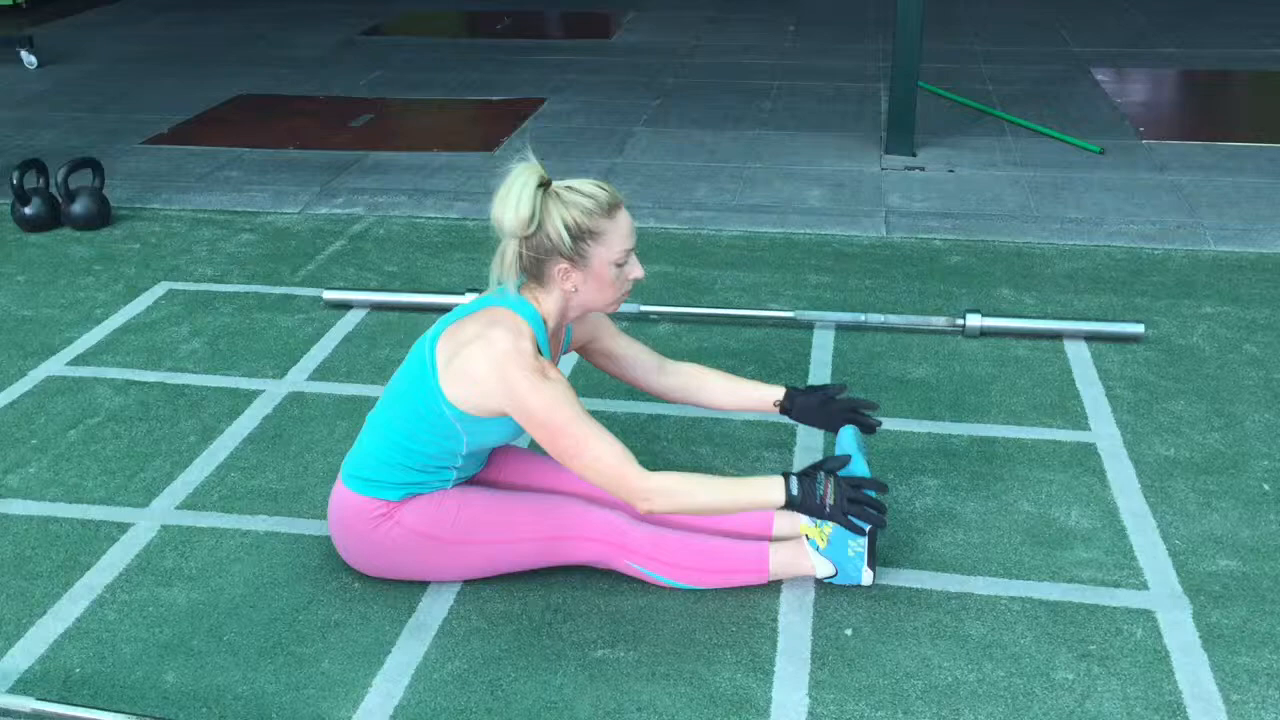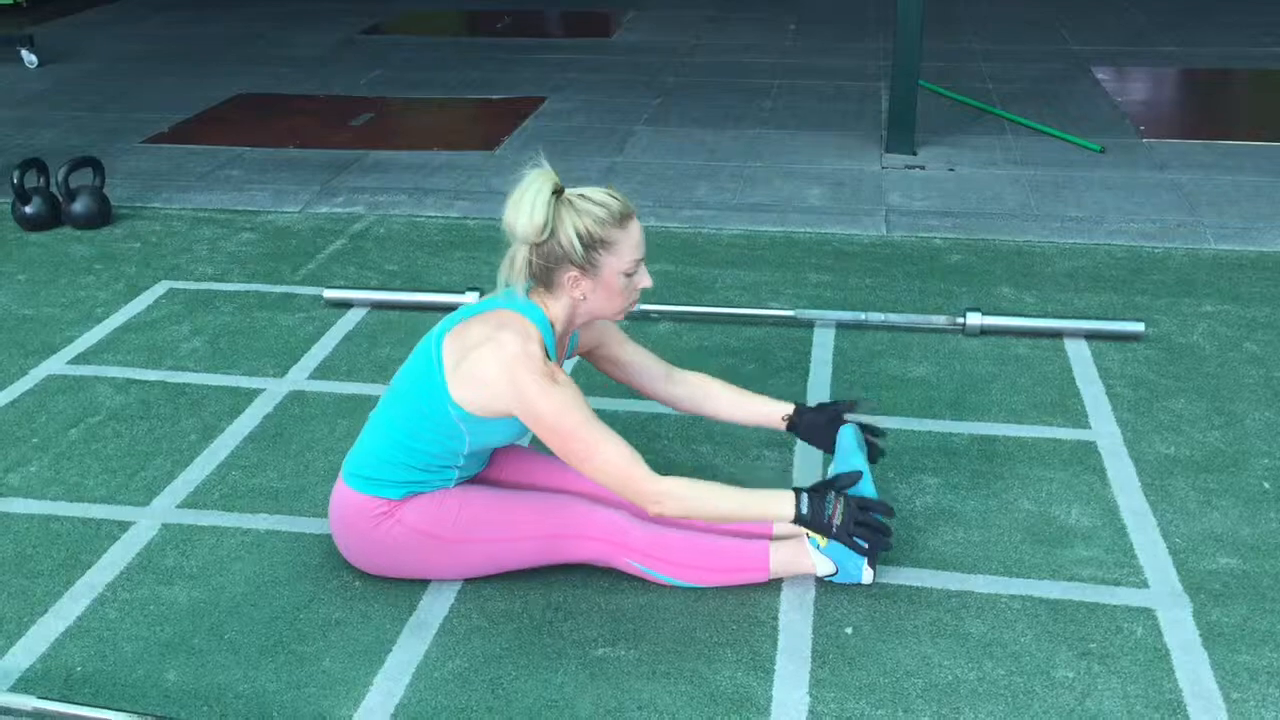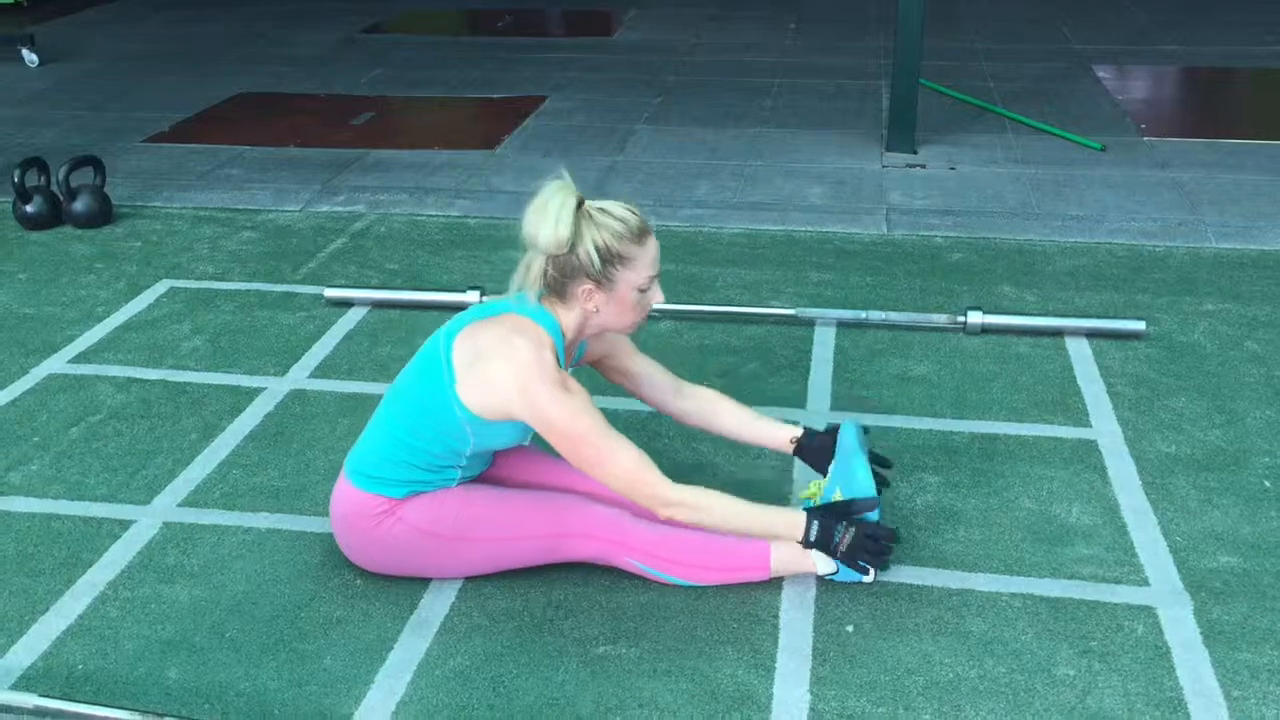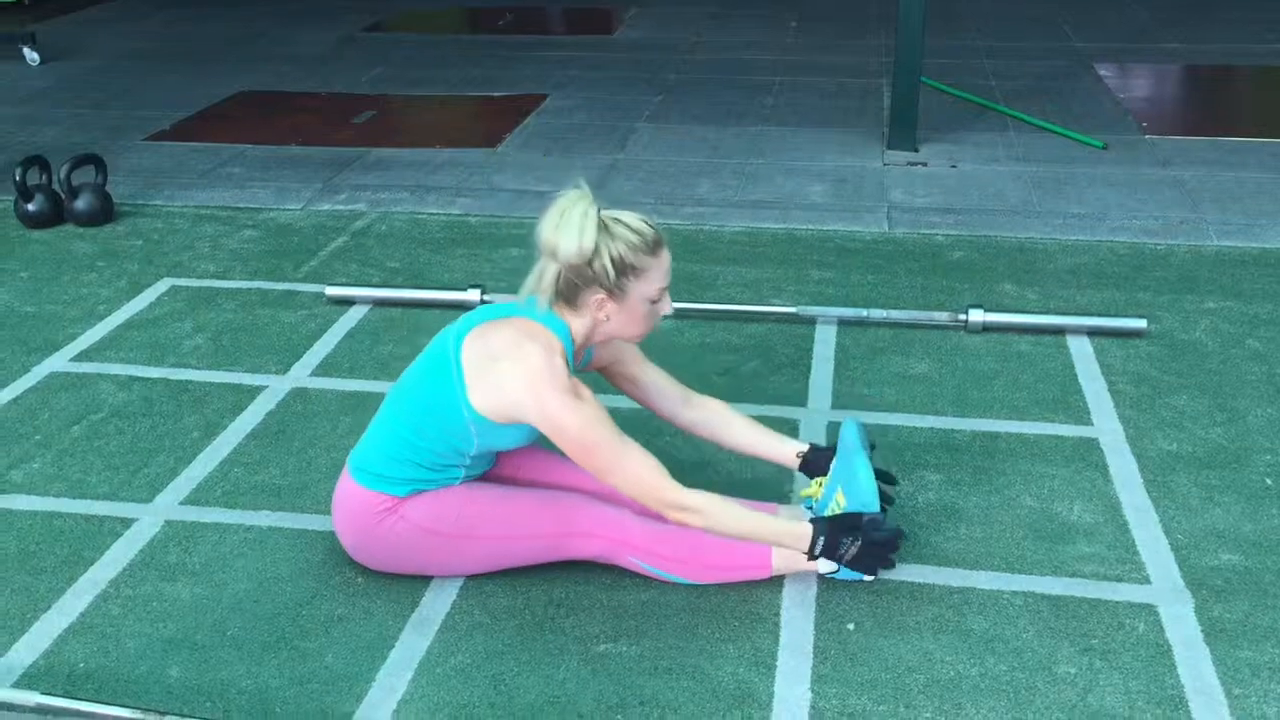
dt=0.1s
person 1, frame 1
left shoulder: (558, 313)
right shoulder: (510, 359)
left elbow: (668, 375)
right elbow: (643, 492)
left wrist: (787, 399)
right wrist: (791, 493)
right hip: (382, 518)
left knee: (603, 494)
right knee: (596, 532)
left ankle: (796, 531)
right ankle: (815, 557)
person 1, frame 2
left shoulder: (564, 316)
right shoulder: (519, 364)
left elbow: (675, 383)
right elbow: (653, 495)
left wrist: (795, 416)
right wrist: (799, 506)
right hip: (384, 517)
left knee: (606, 494)
right knee: (597, 530)
left ankle: (800, 531)
right ankle: (814, 555)
person 1, frame 3
left shoulder: (575, 325)
right shoulder: (529, 368)
left elbow: (684, 397)
right elbow: (665, 501)
left wrist: (801, 441)
right wrist: (807, 531)
right hip: (384, 514)
left knee: (612, 493)
right knee: (596, 530)
left ankle: (805, 512)
right ankle: (814, 561)
person 1, frame 4
left shoulder: (579, 327)
right shoulder: (540, 375)
left elbow: (690, 407)
right elbow: (675, 504)
left wrist: (805, 457)
right wrist: (813, 539)
right hip: (386, 514)
left knee: (617, 492)
right knee: (599, 527)
left ankle: (804, 515)
right ankle: (816, 559)
